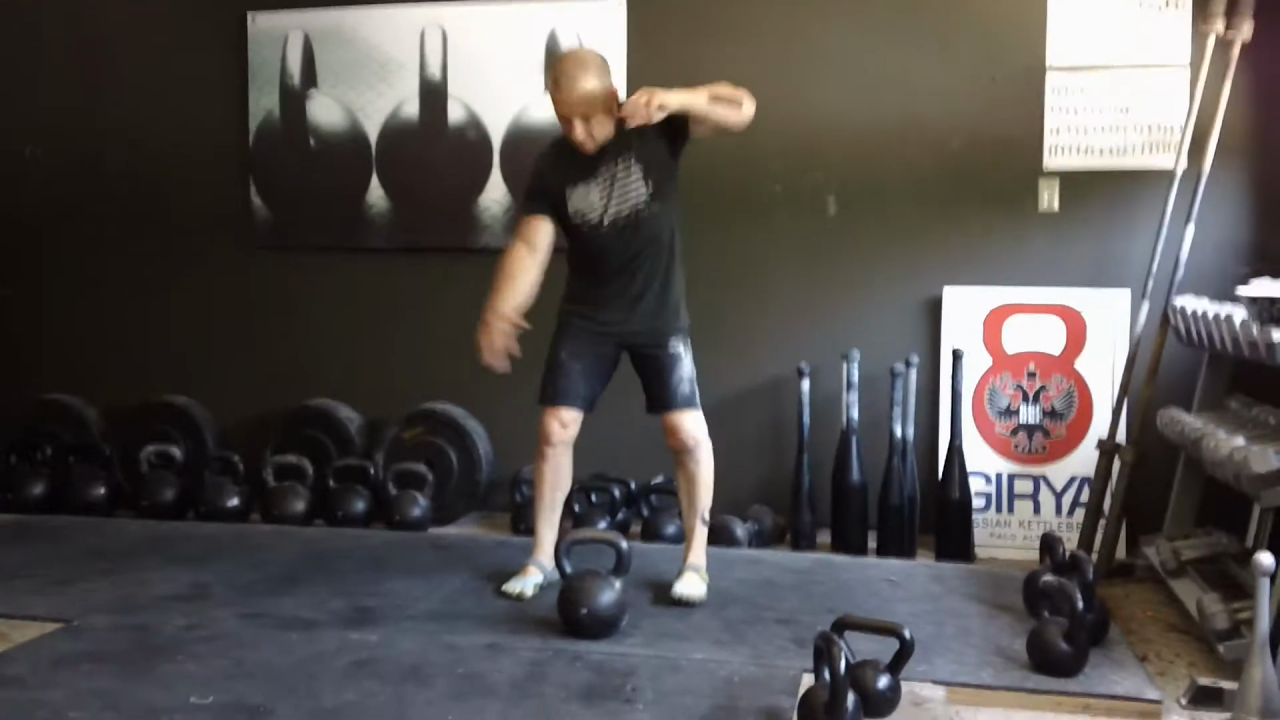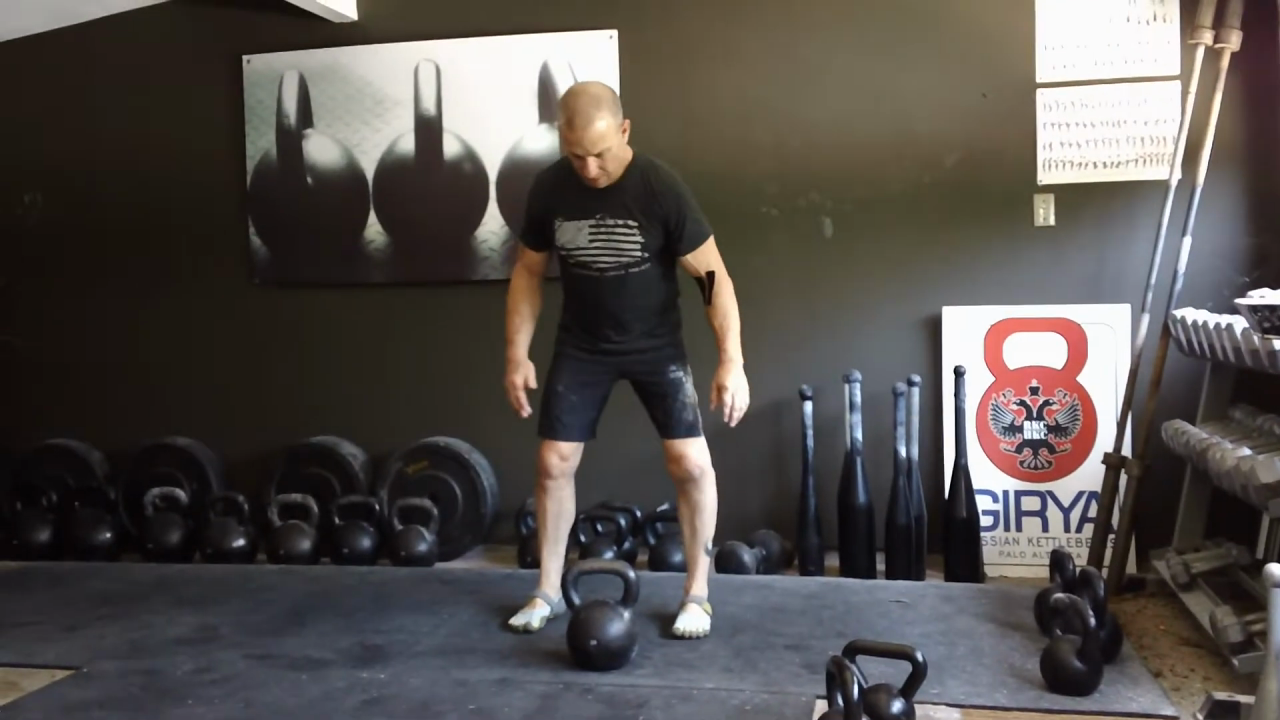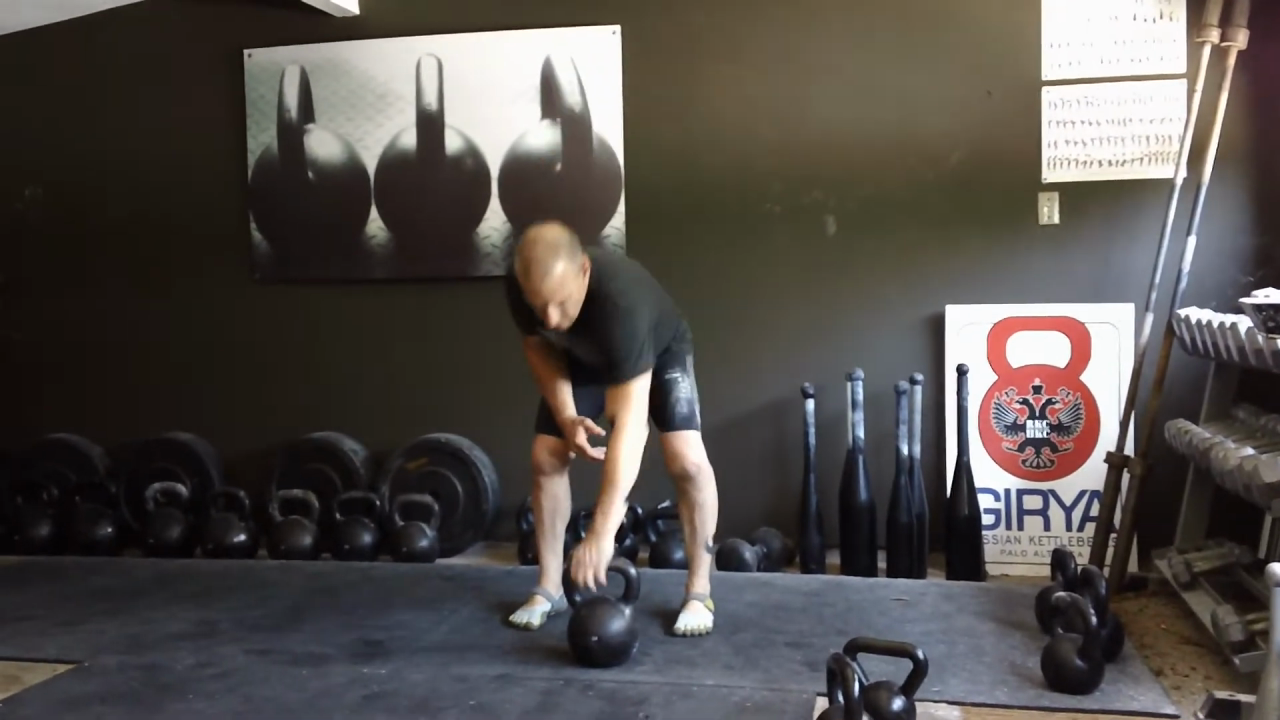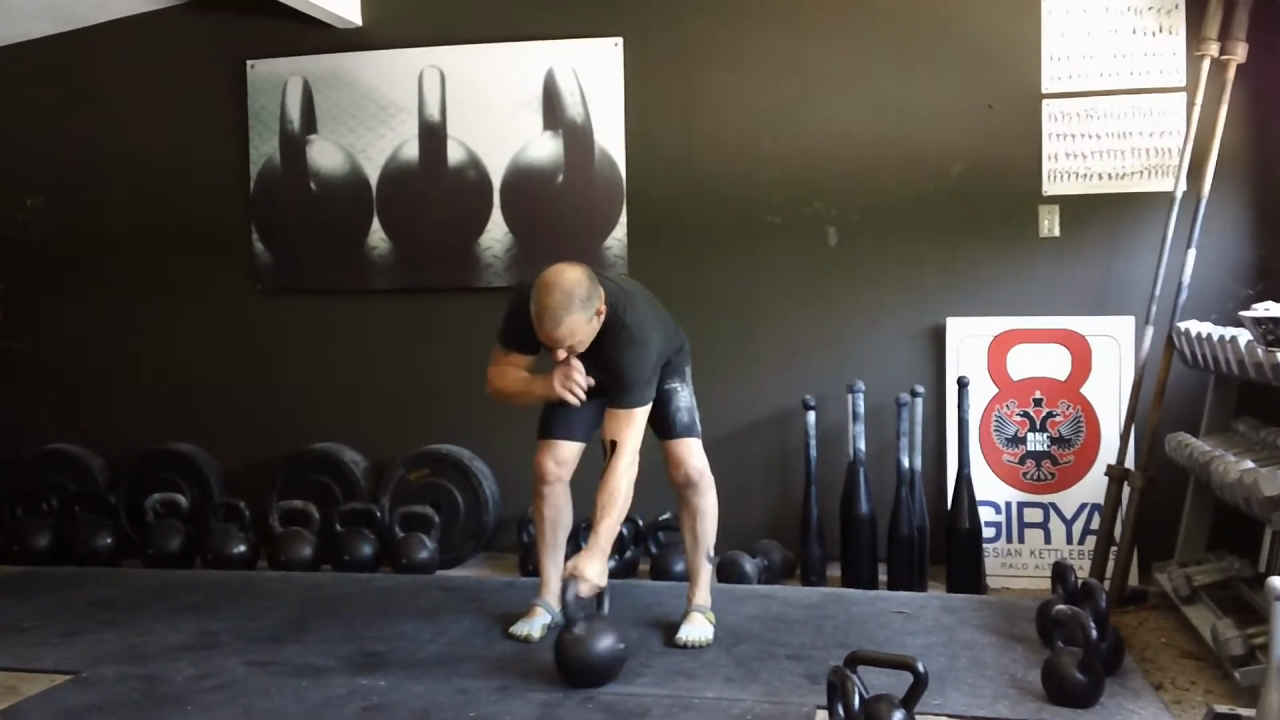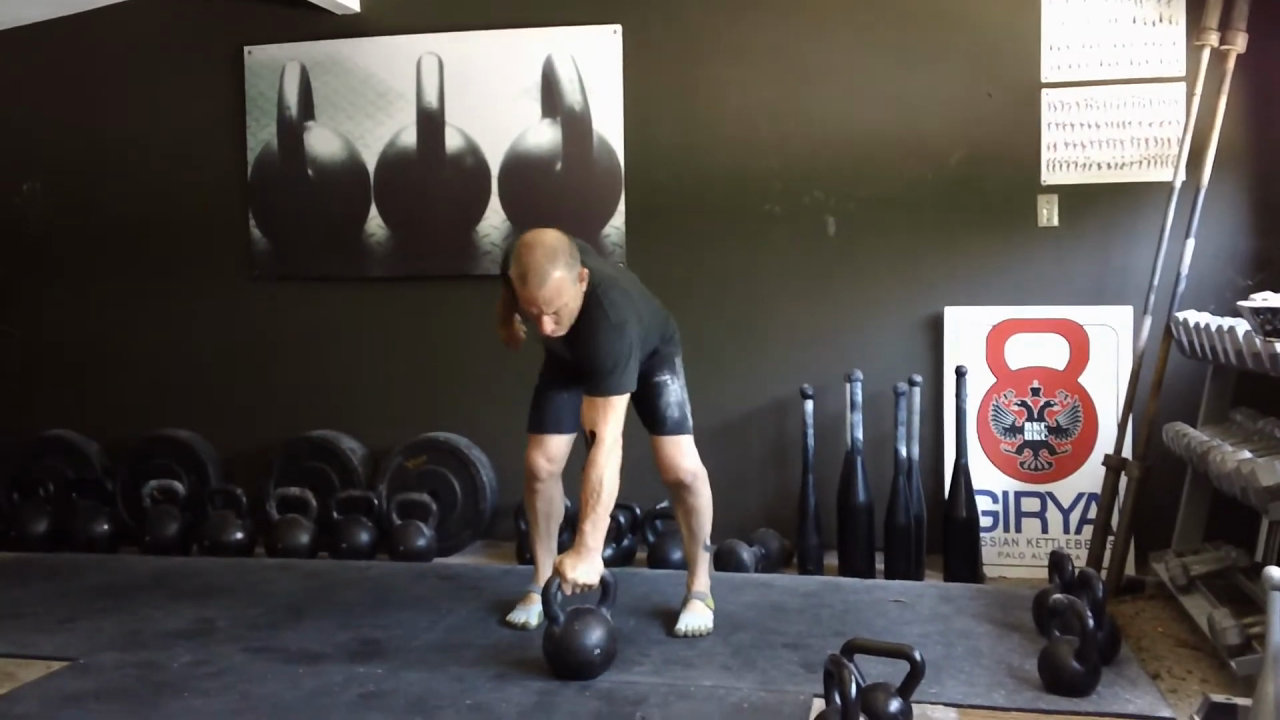
dt=1s
person 1, frame 1
left shoulder: (654, 124)
right shoulder: (552, 166)
left elbow: (740, 109)
right elbow: (530, 245)
left wrist: (679, 98)
right wrist: (499, 310)
left hip: (657, 314)
right hip: (585, 317)
left knee: (687, 435)
right knee: (555, 430)
left ankle: (694, 562)
right ankle: (541, 558)
person 1, frame 2
left shoulder: (661, 188)
right shoulder: (549, 188)
left elbow: (712, 276)
right elbow: (528, 272)
left wrist: (732, 361)
right wrist: (516, 354)
left hip: (655, 345)
right hip: (580, 347)
left knee: (690, 463)
right knee: (553, 464)
left ankle: (696, 594)
right ankle: (547, 591)
person 1, frame 3
left shoulder: (620, 303)
right shoulder: (521, 288)
left elbow: (630, 429)
right elbow: (538, 349)
left wrist: (601, 534)
right wrist: (566, 417)
left hip: (659, 347)
right hip: (581, 359)
left knee: (688, 461)
right knee: (546, 457)
left ankle: (699, 593)
right ankle: (549, 588)
person 1, frame 4
left shoulder: (634, 334)
right shoulder: (527, 304)
left elbow: (624, 455)
right elbow: (498, 378)
left wrist: (597, 552)
right wrist: (545, 386)
left hip: (660, 361)
right hip: (581, 374)
left knee: (690, 469)
right knee: (549, 469)
left ankle: (700, 604)
right ankle: (548, 599)
person 1, frame 5
left shoulder: (613, 319)
right shoulder: (521, 267)
left elbow: (606, 442)
left wrist: (588, 547)
right wrist: (507, 323)
left hip: (649, 350)
right hip: (570, 357)
left knee: (681, 469)
right knee: (540, 464)
left ankle: (699, 590)
right ankle: (542, 584)
